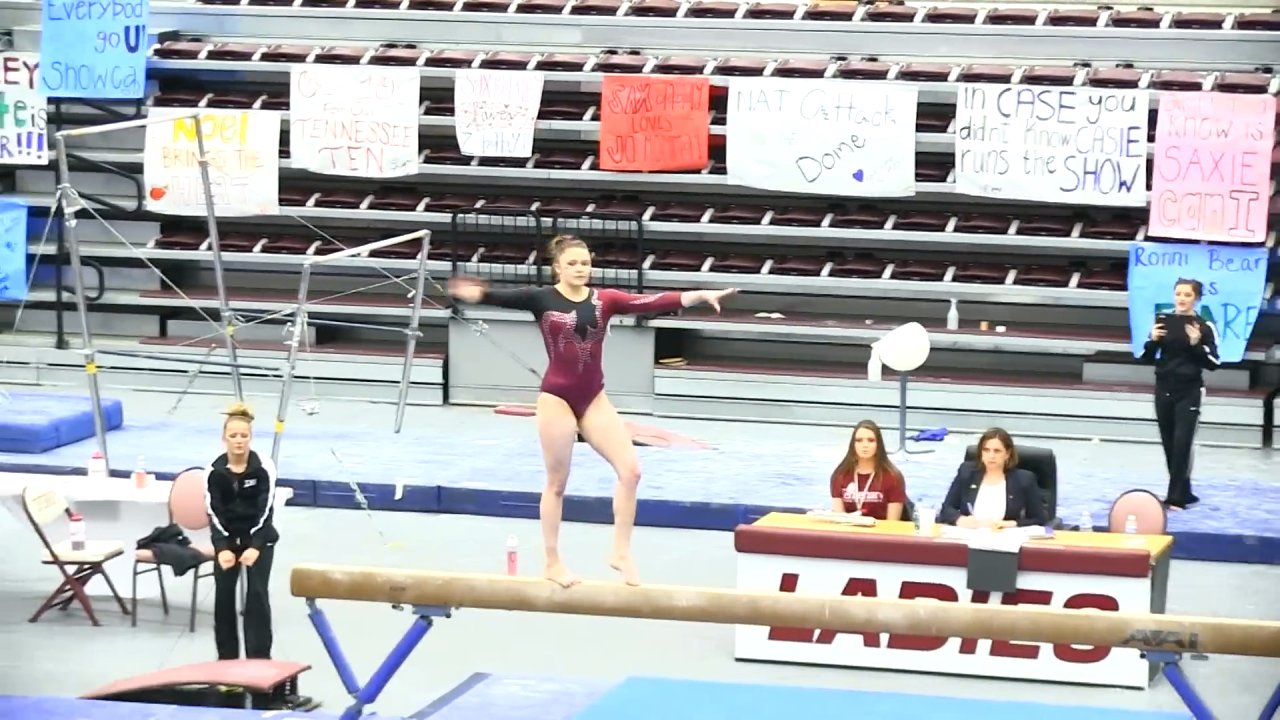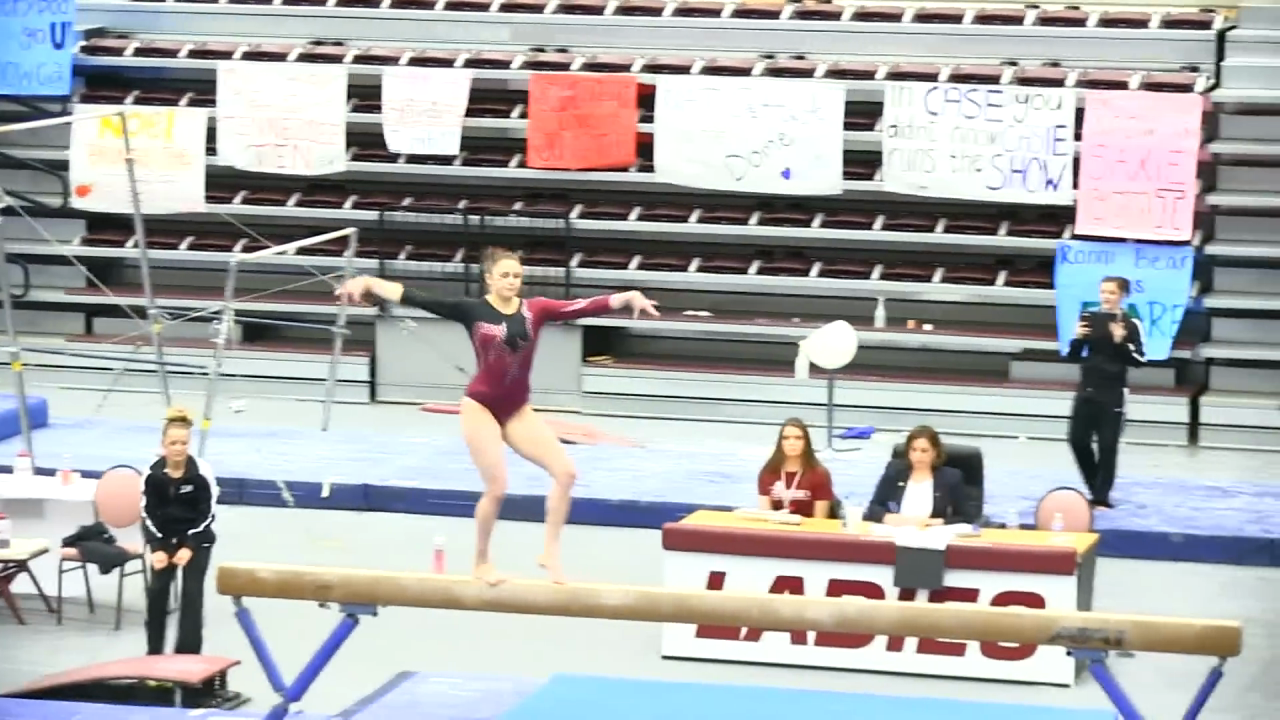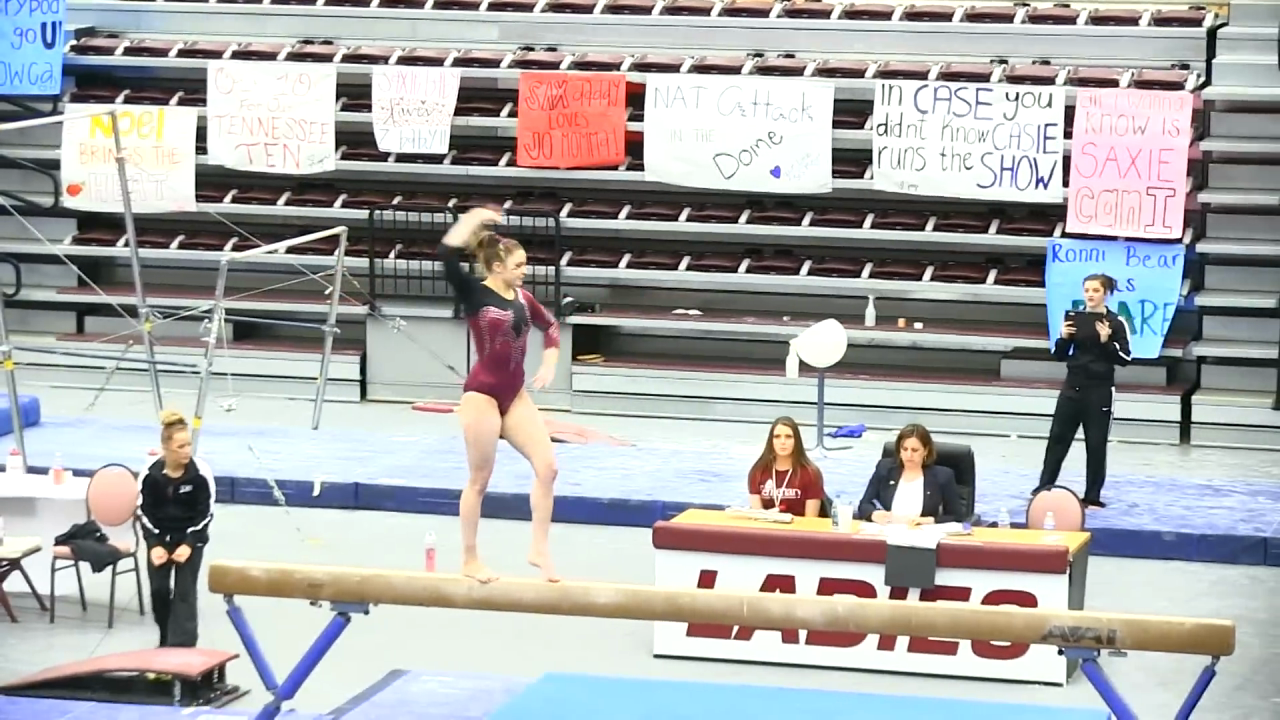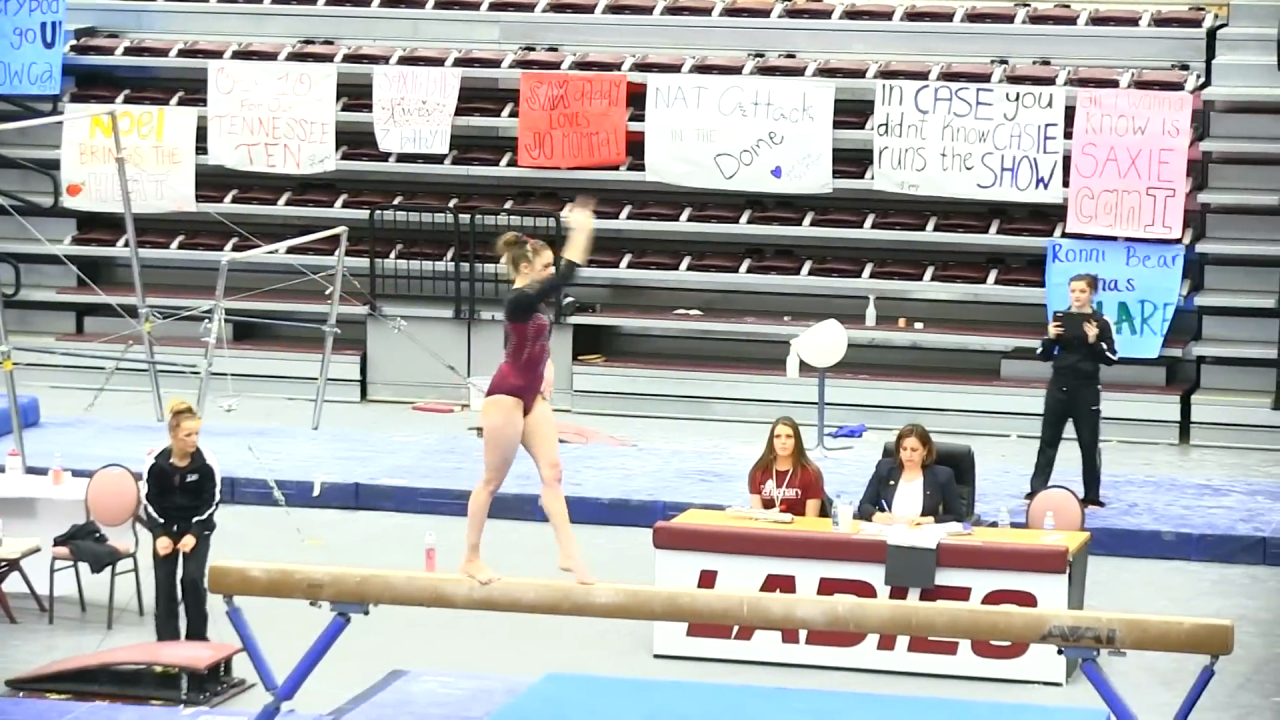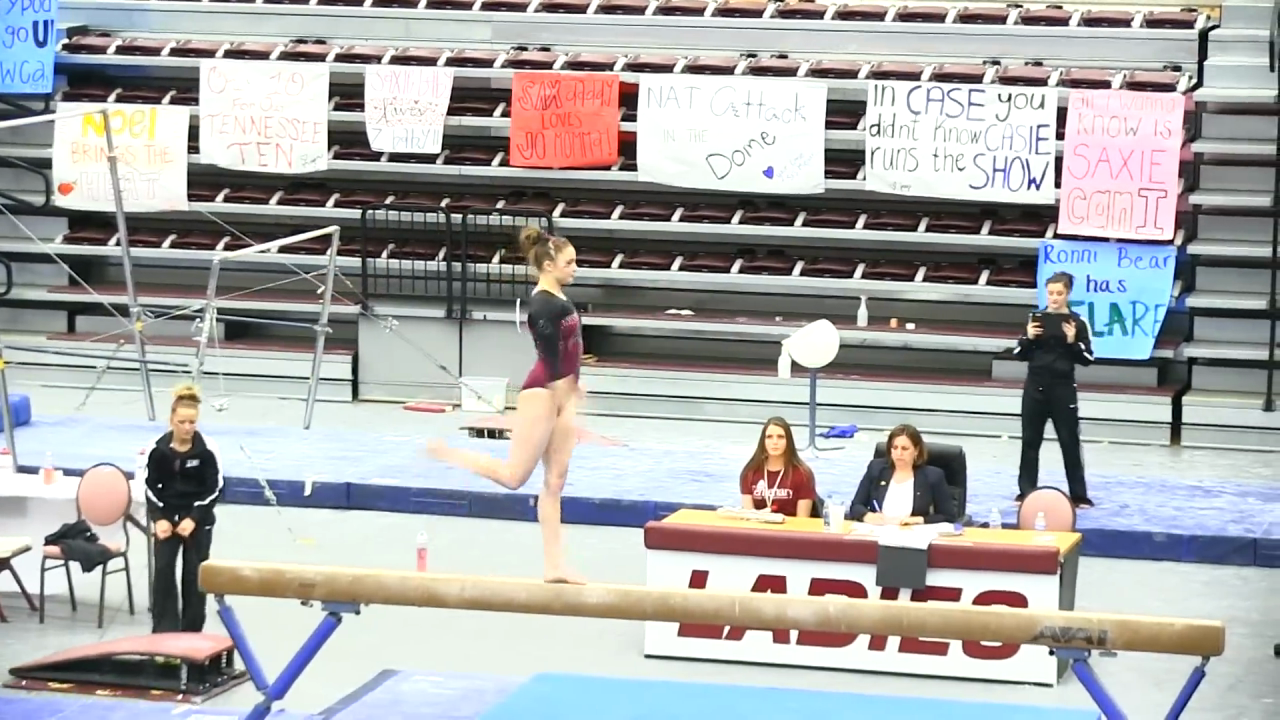
dt=0.3s
person 1, frame 1
left shoulder: (604, 299)
right shoulder: (542, 299)
left elbow: (656, 303)
right elbow: (494, 295)
left wrist: (705, 294)
right wrist: (466, 290)
left hip: (593, 397)
right hip: (557, 397)
left knee: (630, 471)
right knee: (557, 483)
left ankle: (621, 553)
right ankle: (552, 562)
person 1, frame 2
left shoulder: (535, 310)
right shoulder: (472, 310)
left elbow: (584, 307)
right elbow: (415, 298)
left wrist: (628, 296)
right wrist: (368, 283)
left hip: (518, 409)
right hip: (481, 408)
left knee: (565, 472)
right knee: (497, 488)
left ankle: (550, 553)
right ankle: (481, 562)
person 1, frame 3
left shoulder: (521, 297)
right shoulder: (474, 295)
left elbow: (548, 323)
right elbow: (449, 254)
left wrist: (550, 359)
right wrist: (475, 218)
left hip: (514, 395)
right hip: (482, 395)
left knee: (547, 469)
right knee: (479, 481)
left ankle: (540, 550)
right ankle: (470, 559)
person 1, frame 4
left shoulder: (534, 299)
right shoulder: (519, 300)
right elbow: (564, 277)
left wrist: (546, 369)
right wrist: (581, 230)
left hip: (532, 397)
right hip: (506, 397)
left knee: (552, 473)
right knee: (492, 481)
left ankle: (569, 555)
right ankle: (471, 559)
person 1, frame 5
left shoulder: (557, 298)
right shoulder: (544, 306)
right elbow: (550, 356)
right wrist: (562, 401)
left hip: (560, 395)
right hip: (542, 393)
left knee: (555, 481)
right knee: (513, 475)
left ankle: (554, 564)
right ankle: (445, 453)
person 2, frame 1
left shoulder: (263, 466)
right shoulder: (215, 470)
left elbow: (265, 509)
right elbow: (214, 511)
left wrist: (255, 546)
right wrist: (222, 547)
left hip: (259, 537)
right hip: (227, 538)
left knee: (257, 594)
right knee: (223, 595)
left ankle: (259, 657)
right ankle: (227, 656)
person 2, frame 2
left shoulder: (202, 472)
right shoulder: (153, 474)
left elbow: (207, 514)
right elbow: (148, 514)
left wrist: (189, 547)
right wrist: (157, 548)
left hip: (196, 539)
right hip: (164, 537)
left knee: (191, 593)
right knee: (157, 590)
left ankle: (187, 653)
right ankle: (154, 651)
person 2, frame 3
left shoulder: (200, 473)
right shoulder: (150, 475)
left elbow: (205, 513)
right elbow: (145, 512)
left wrist: (188, 544)
right wrist: (154, 545)
left hip: (191, 537)
right hip: (160, 536)
left knee: (185, 592)
right knee: (159, 589)
left ankle: (181, 648)
right ankle: (167, 640)
person 2, frame 4
left shoulder: (206, 462)
right shoulder: (156, 464)
left elbow: (211, 502)
right elbow: (150, 502)
left wrist: (194, 534)
right wrist: (160, 534)
left hip: (197, 526)
right hip: (165, 526)
left knee: (193, 579)
right knee: (164, 582)
left ankle: (197, 635)
right ankle: (167, 640)
person 2, frame 5
left shoulder: (206, 450)
right shoulder: (158, 449)
left elbow: (214, 488)
right elbow: (151, 486)
left wrist: (194, 518)
right wrist: (158, 518)
left hip: (199, 517)
right hip: (167, 514)
left knee: (195, 574)
right knee: (163, 572)
left ankle: (190, 630)
right ankle: (164, 632)
person 3, frame 1
left shoulder: (1204, 327)
right shoulder: (1163, 321)
left elbow: (1213, 363)
right elbow: (1147, 358)
left wrist: (1196, 344)
right wrist: (1152, 341)
left hip: (1189, 392)
right hip: (1163, 390)
left knee: (1181, 443)
right knee: (1169, 444)
left ankle: (1176, 497)
right ankle: (1183, 492)
person 3, frame 2
left shoulder: (1130, 324)
right shoulder: (1089, 319)
left elbow: (1138, 360)
right elbow: (1074, 355)
left wrist: (1120, 342)
right wrist: (1077, 338)
left hip: (1113, 390)
right hip: (1087, 387)
left knee: (1107, 444)
right knee: (1077, 438)
left ankle: (1101, 496)
right ankle: (1096, 486)
person 3, frame 3
left shoulder: (1116, 322)
right shoulder: (1074, 318)
left elbow: (1125, 358)
right elbow: (1059, 356)
left wrist: (1106, 341)
right wrist: (1063, 338)
left hip: (1099, 390)
right hip: (1072, 386)
left knee: (1096, 444)
right knee: (1058, 437)
left ankle: (1092, 496)
right ankle: (1045, 486)
person 3, frame 4
left shoulder: (1101, 322)
right shoulder: (1060, 318)
left elbow: (1111, 358)
right elbow: (1044, 355)
left wrist: (1094, 341)
right wrist: (1050, 338)
left hip: (1086, 389)
right hip: (1058, 387)
left knee: (1089, 443)
right knee: (1048, 439)
left ankle: (1092, 496)
right ankle: (1037, 489)
person 3, frame 5
left shoulder: (1077, 322)
right shoulder: (1036, 318)
left elbow: (1087, 359)
right elbow: (1020, 355)
left wrist: (1073, 342)
right wrist: (1028, 338)
left hip: (1063, 388)
right hip: (1035, 387)
left knee: (1070, 441)
right knee: (1030, 440)
left ankle: (1078, 494)
right ankle: (1026, 491)
